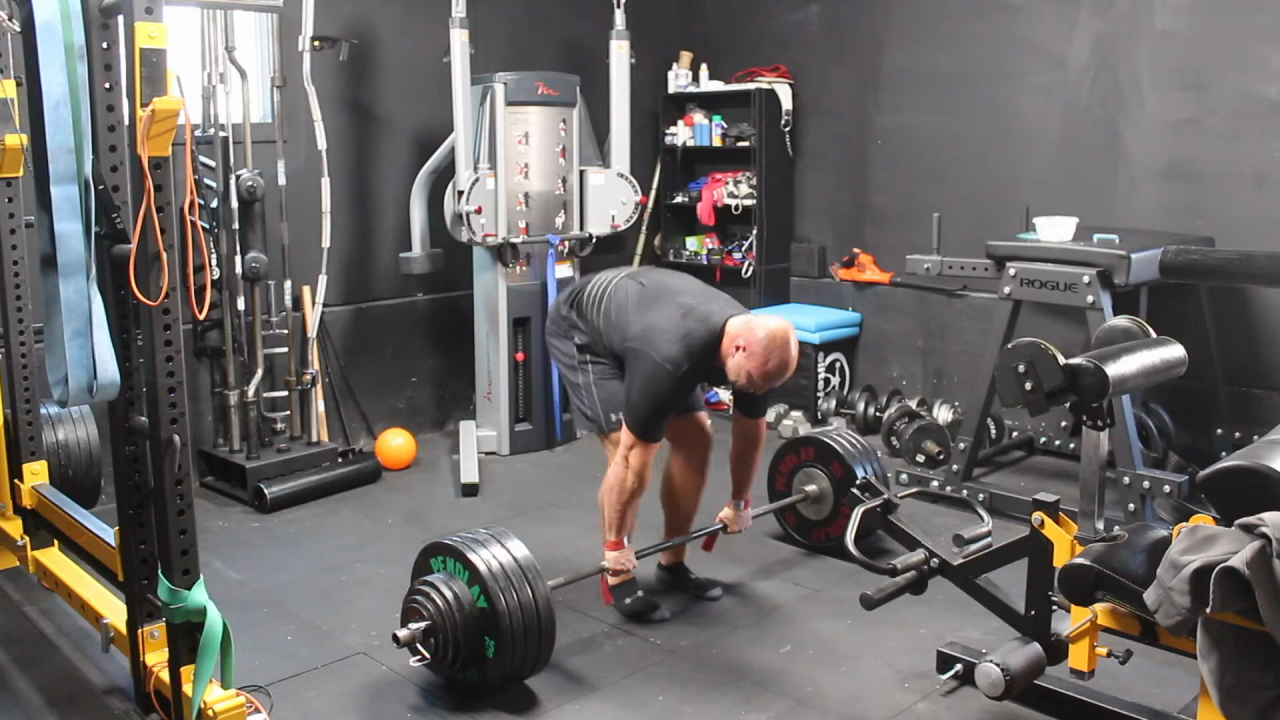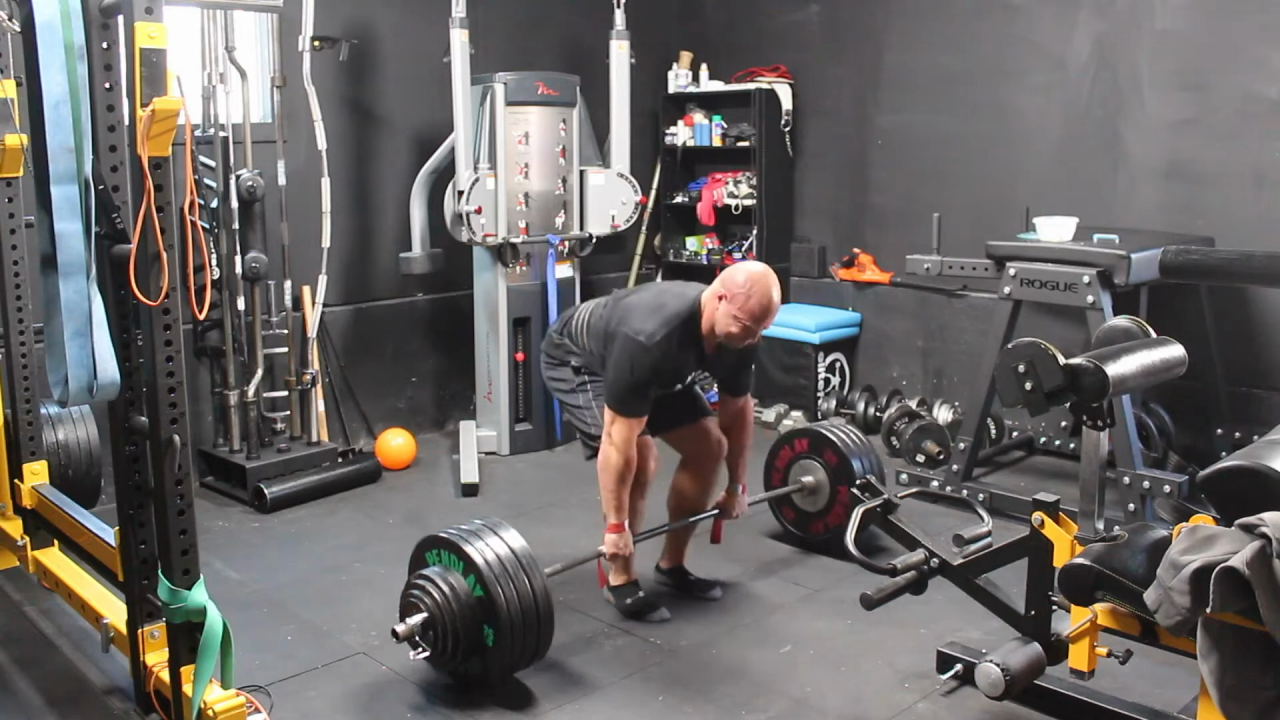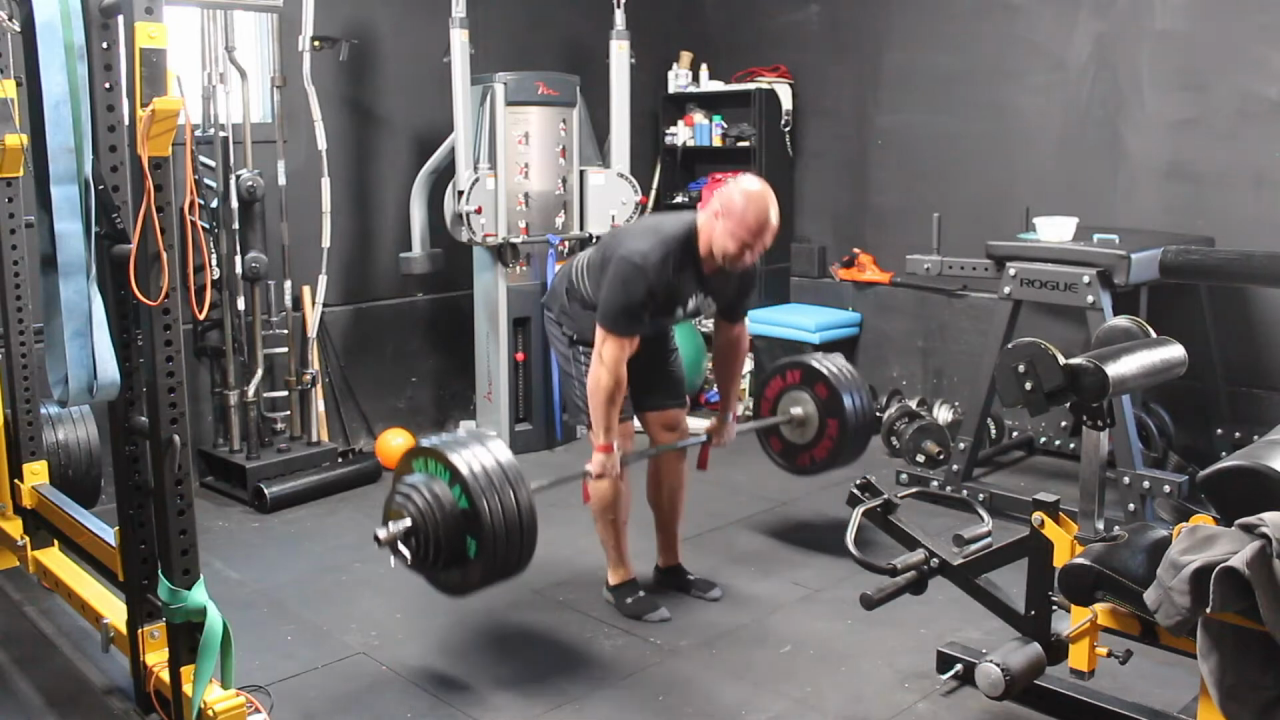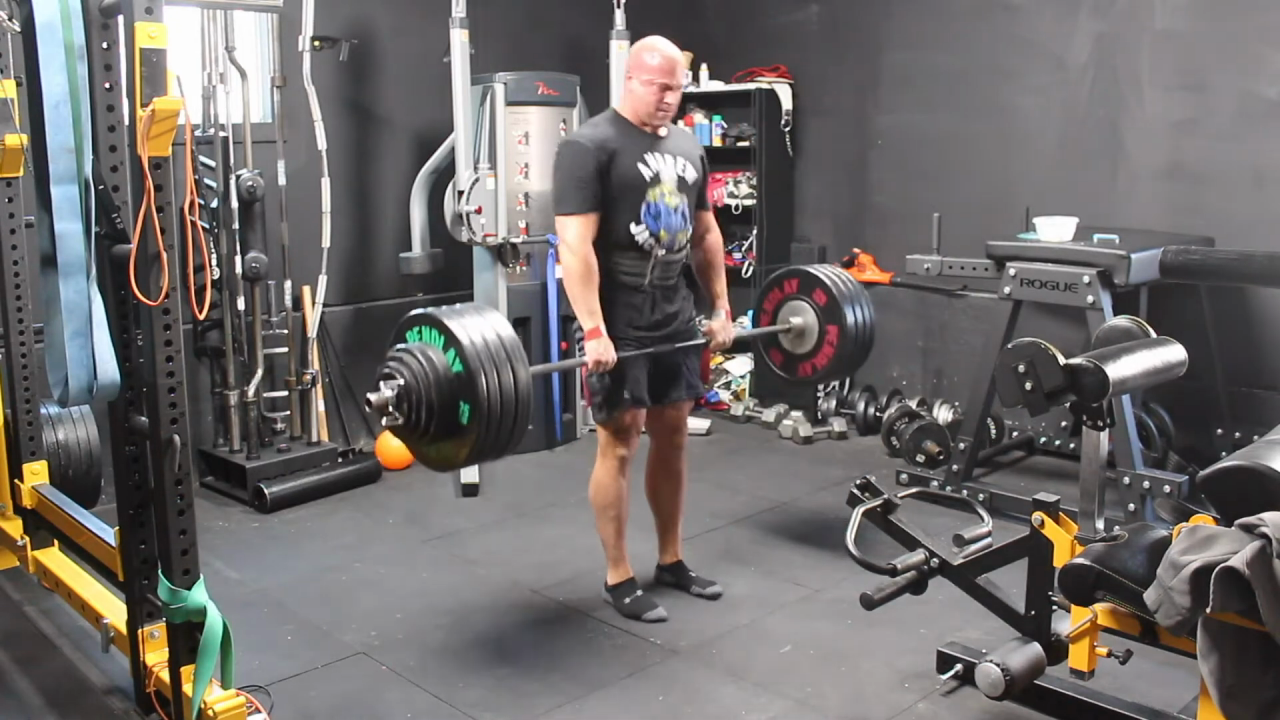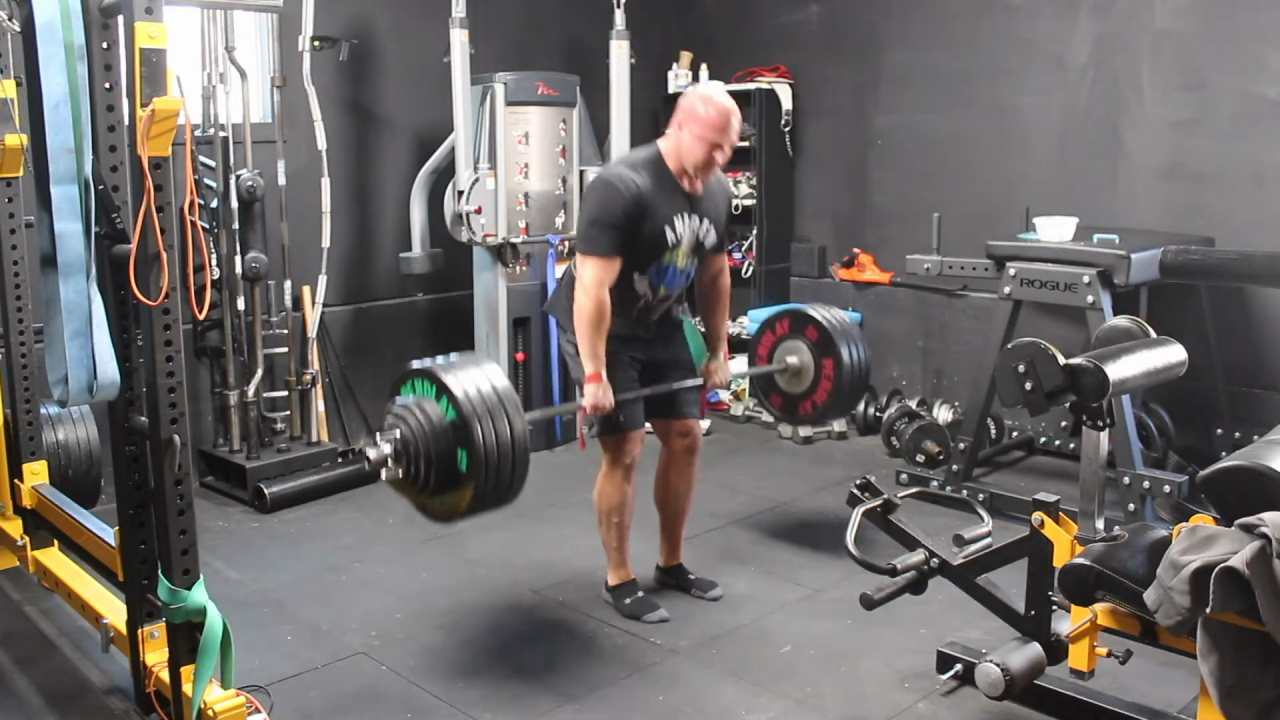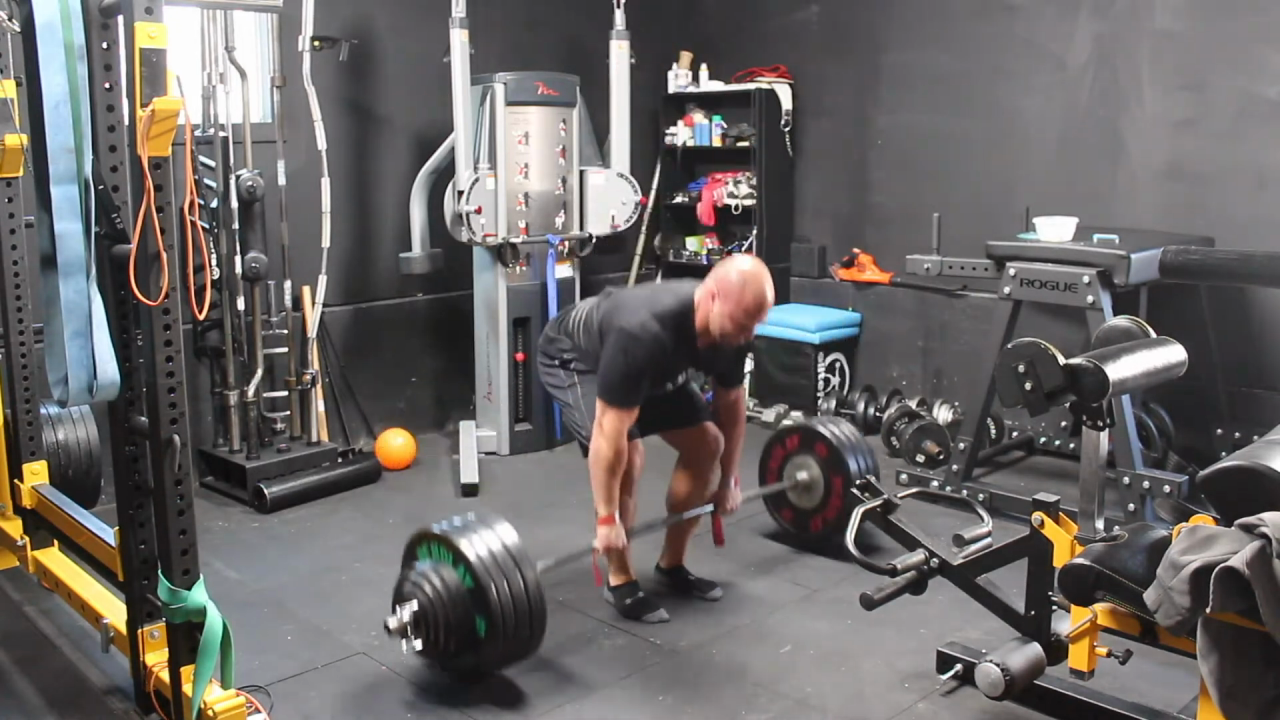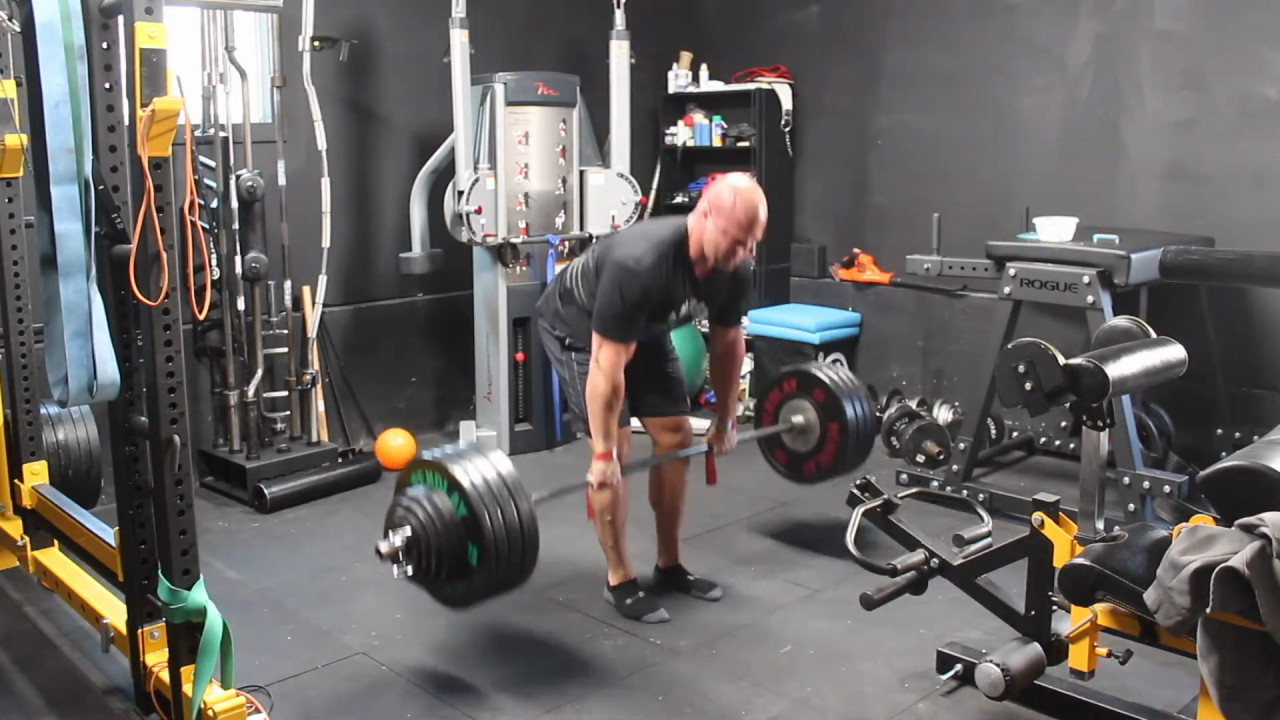
dt=0.5s
person 1, frame 1
left shoulder: (755, 347)
right shoulder: (668, 361)
left elbow: (750, 430)
right elbow: (633, 460)
left wrist: (739, 503)
right wrist: (615, 545)
right hip: (582, 330)
left knee: (696, 438)
right knee: (625, 449)
left ankle: (673, 562)
right ankle: (619, 580)
person 1, frame 2
left shoulder: (738, 334)
right shoulder: (650, 338)
left elbow: (737, 408)
right elbow: (619, 440)
left wrist: (736, 487)
right wrist: (615, 528)
right hip: (579, 361)
left knee: (710, 447)
right knee: (640, 461)
left ankle: (672, 565)
right ankle: (620, 580)
person 1, frame 3
left shoulder: (738, 265)
right shoulder: (645, 260)
left elbow: (732, 337)
right elbow: (611, 359)
left wrist: (726, 413)
right wrist: (604, 446)
left hip: (649, 327)
right hip: (584, 323)
left knee: (673, 436)
right knee: (619, 445)
left ankle: (669, 565)
right ankle: (619, 579)
person 1, frame 4
left shoulder: (687, 147)
right shoulder: (589, 145)
left elbow: (707, 233)
right elbow: (575, 245)
left wrist: (721, 309)
right wrist: (593, 331)
left hip: (676, 318)
right hip: (617, 325)
left knee: (671, 439)
right knee: (619, 445)
left ankle: (671, 562)
right ankle: (619, 579)
person 1, frame 5
left shoulder: (716, 192)
right shoulder: (621, 187)
left elbow: (714, 275)
right elbow: (593, 288)
left wrist: (718, 351)
right wrist: (594, 376)
left hip: (661, 328)
right hip: (604, 332)
left knee: (684, 439)
right knee: (623, 452)
left ankle: (671, 565)
right ankle: (619, 580)
person 1, frame 6
left shoulder: (732, 328)
right shoulder: (643, 331)
left elbow: (730, 404)
right elbow: (611, 432)
left wrist: (729, 480)
right wrist: (607, 519)
right hip: (575, 358)
left knee: (706, 444)
right knee: (627, 457)
left ankle: (671, 565)
right ankle: (620, 582)
person 1, frame 7
left shoulder: (733, 269)
right shoulder: (639, 264)
left elbow: (727, 344)
right elbow: (608, 367)
left wrist: (725, 420)
right wrist: (603, 455)
left hip: (645, 331)
right hip: (578, 327)
left knee: (676, 436)
right knee: (616, 448)
left ankle: (669, 565)
right ankle: (620, 580)
